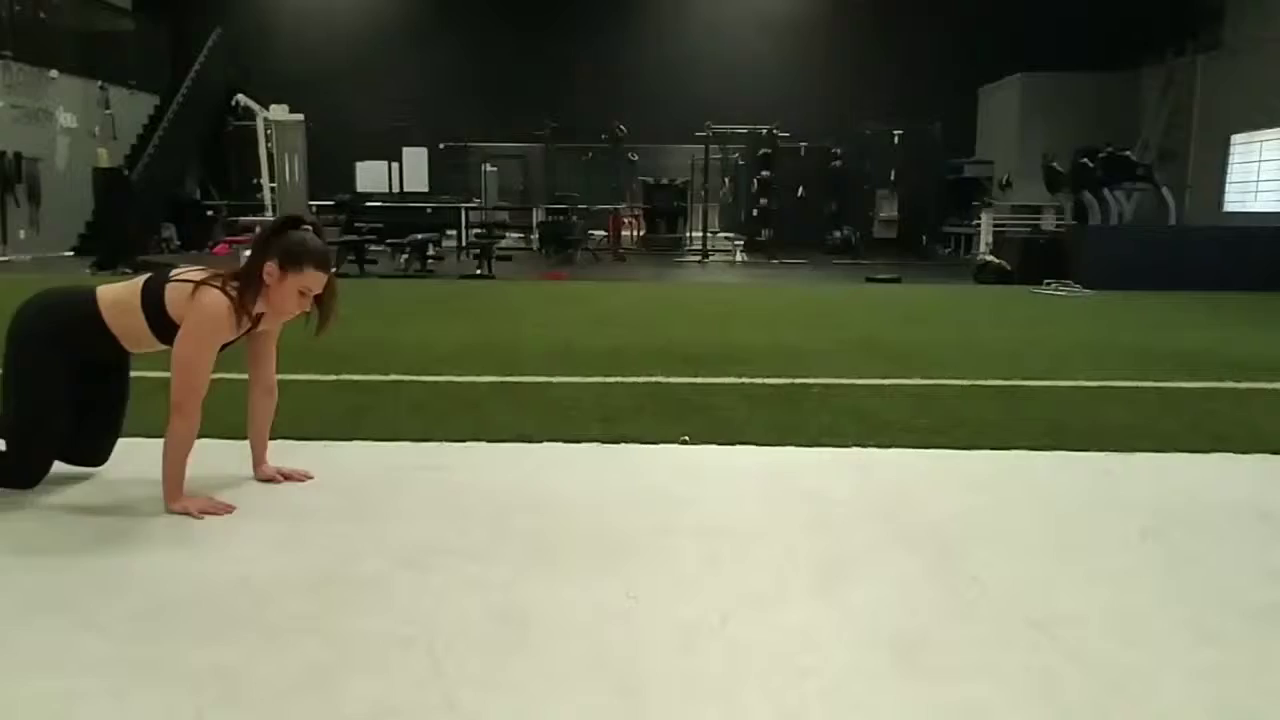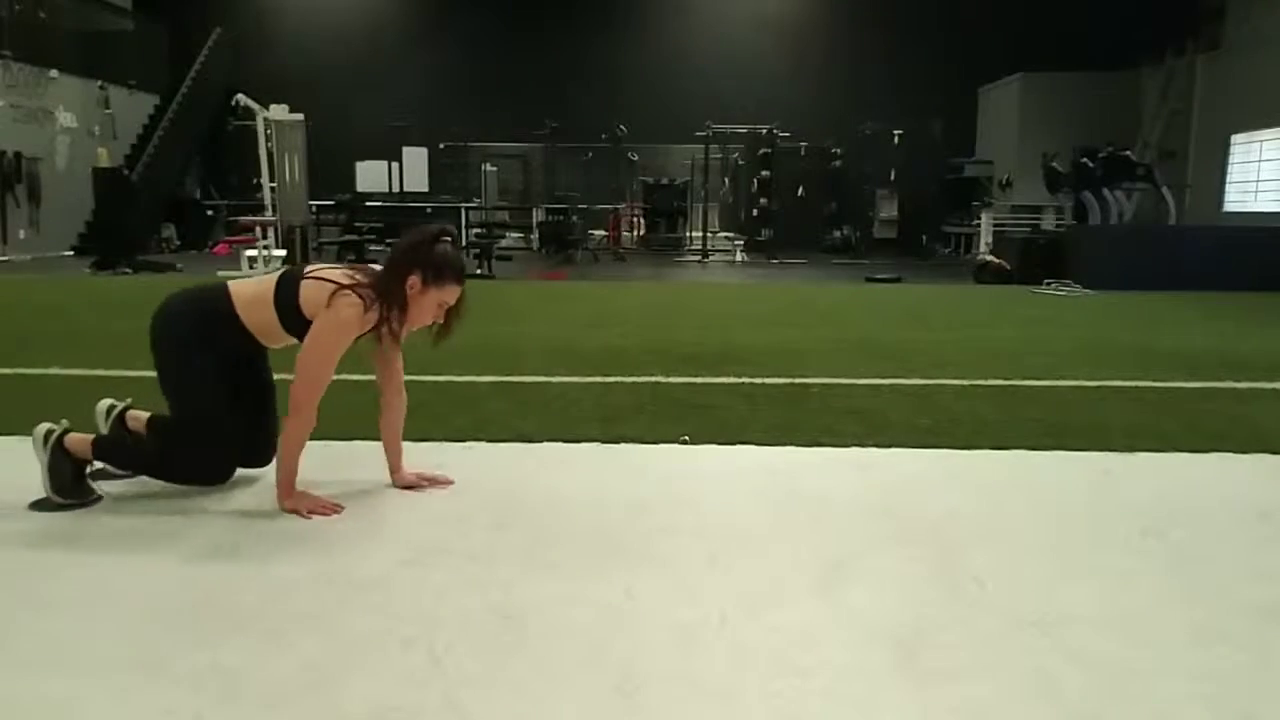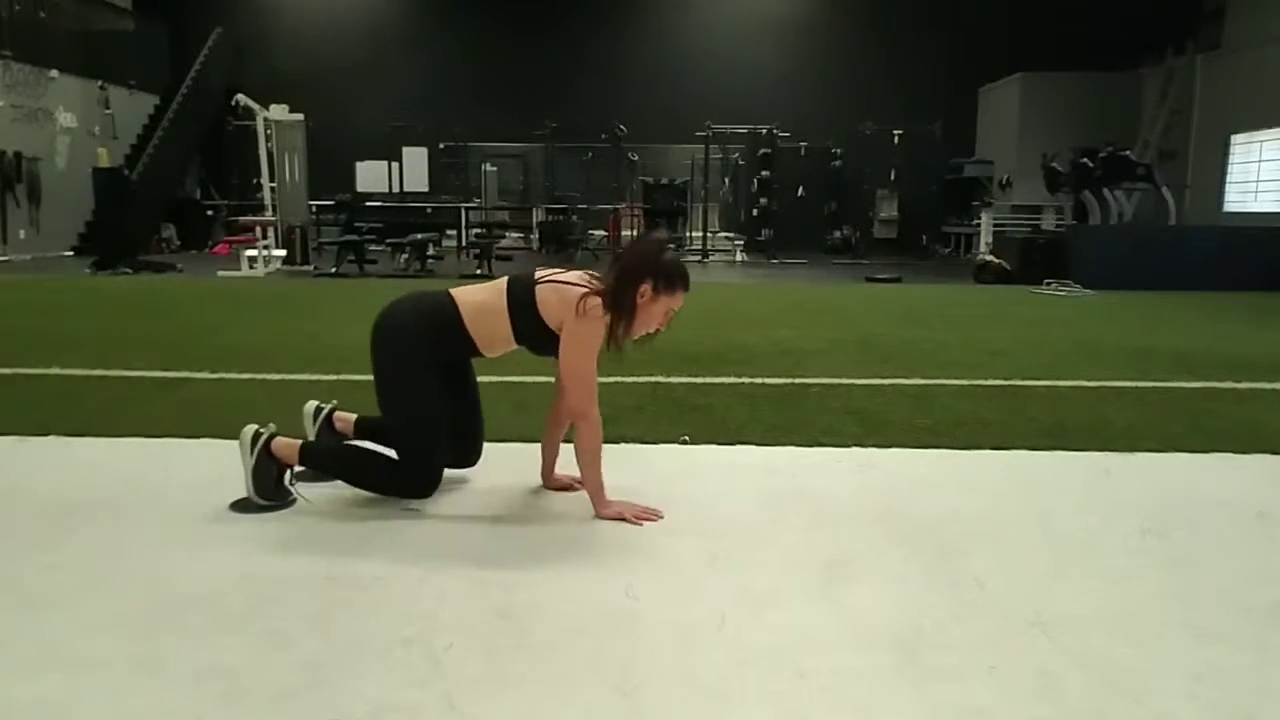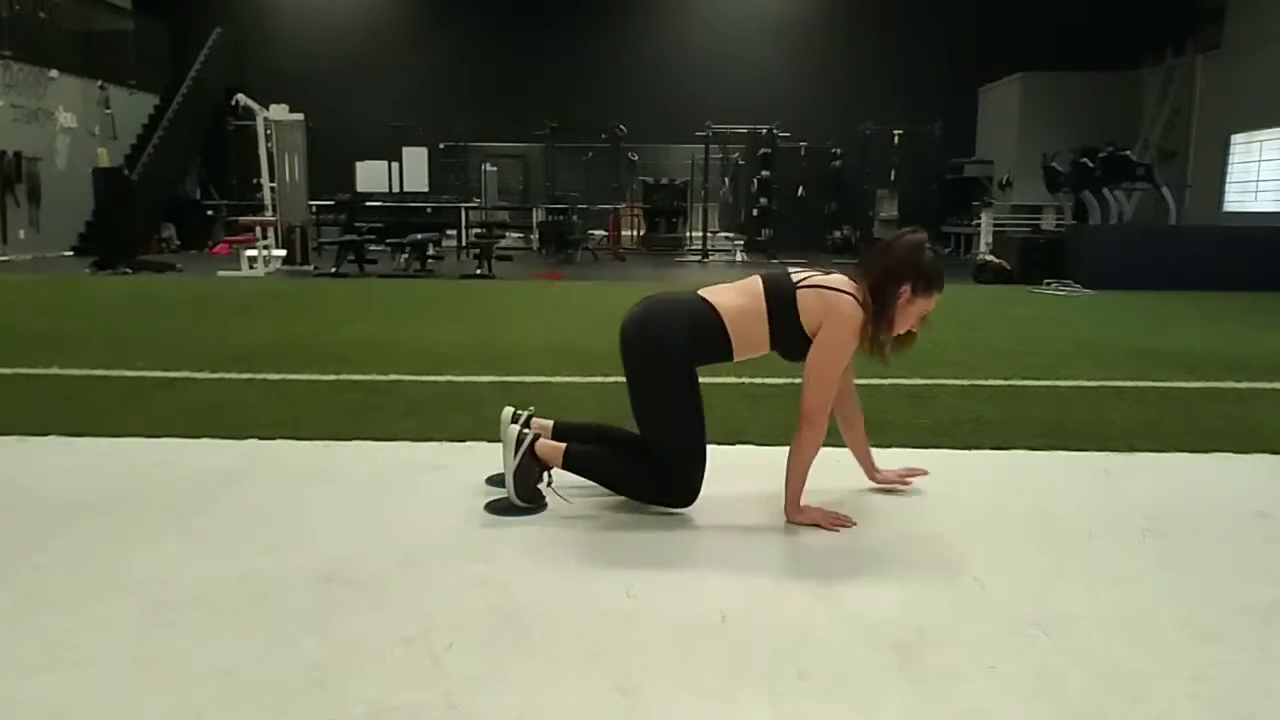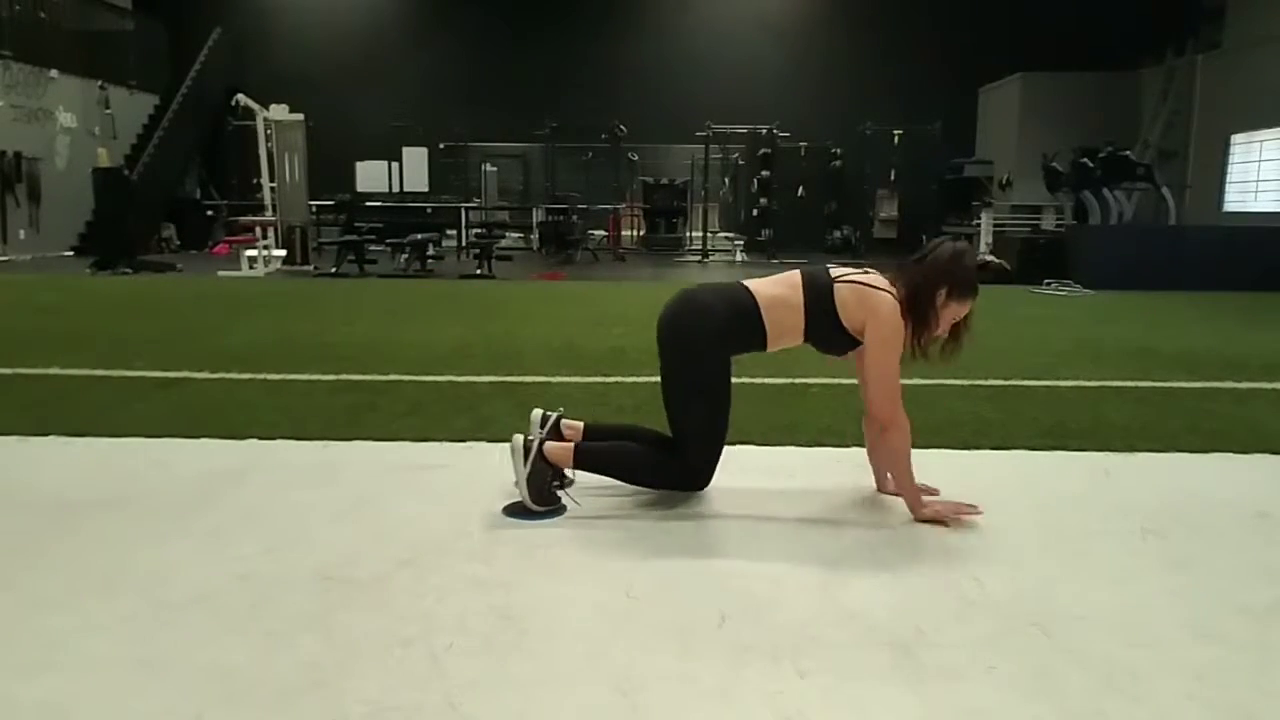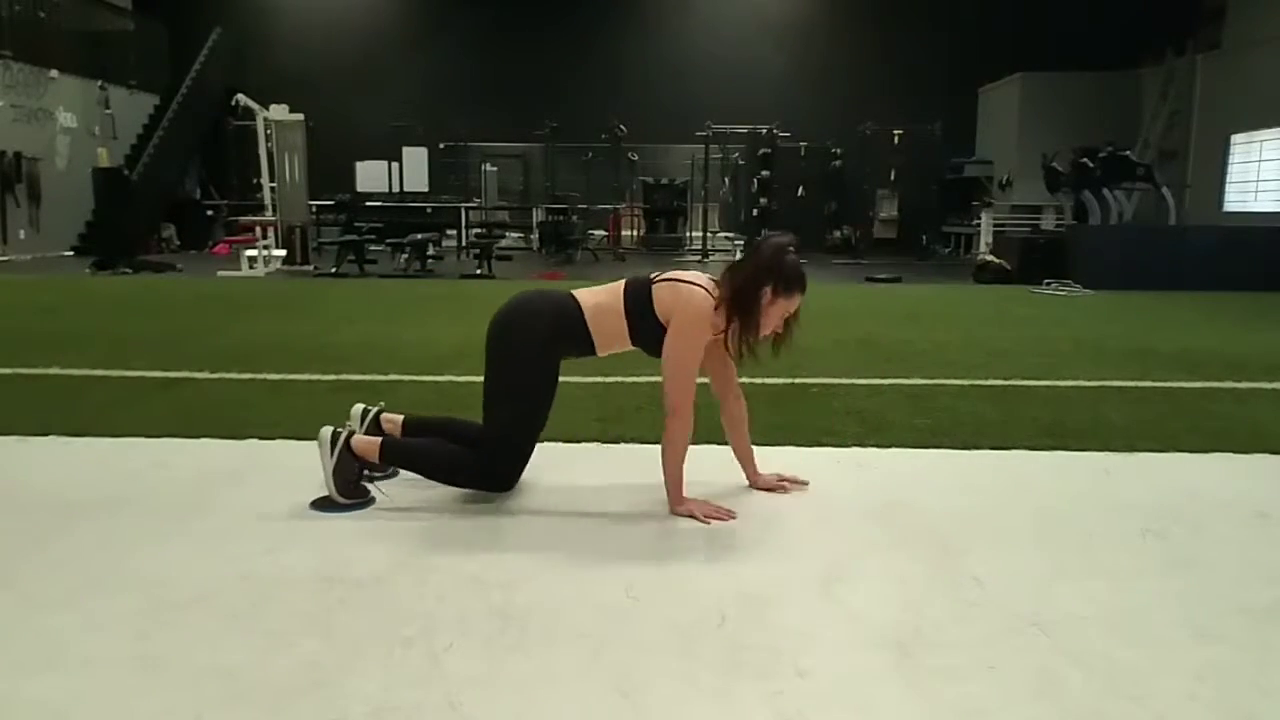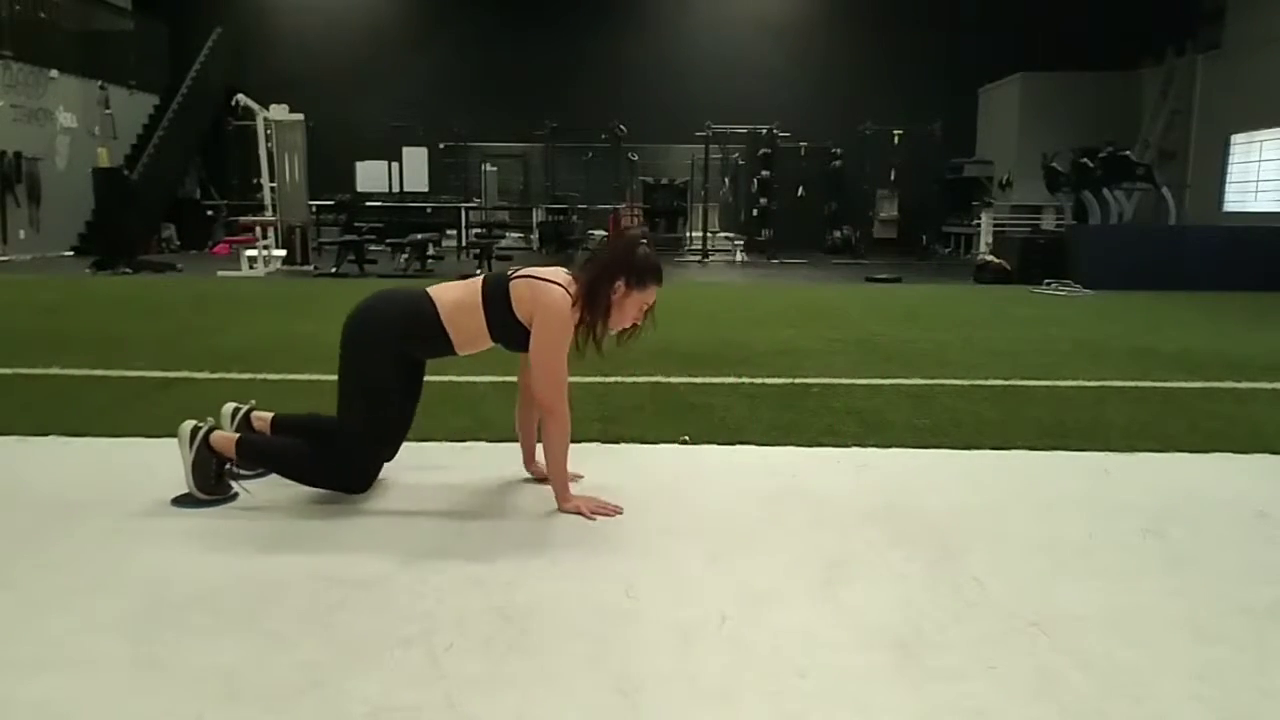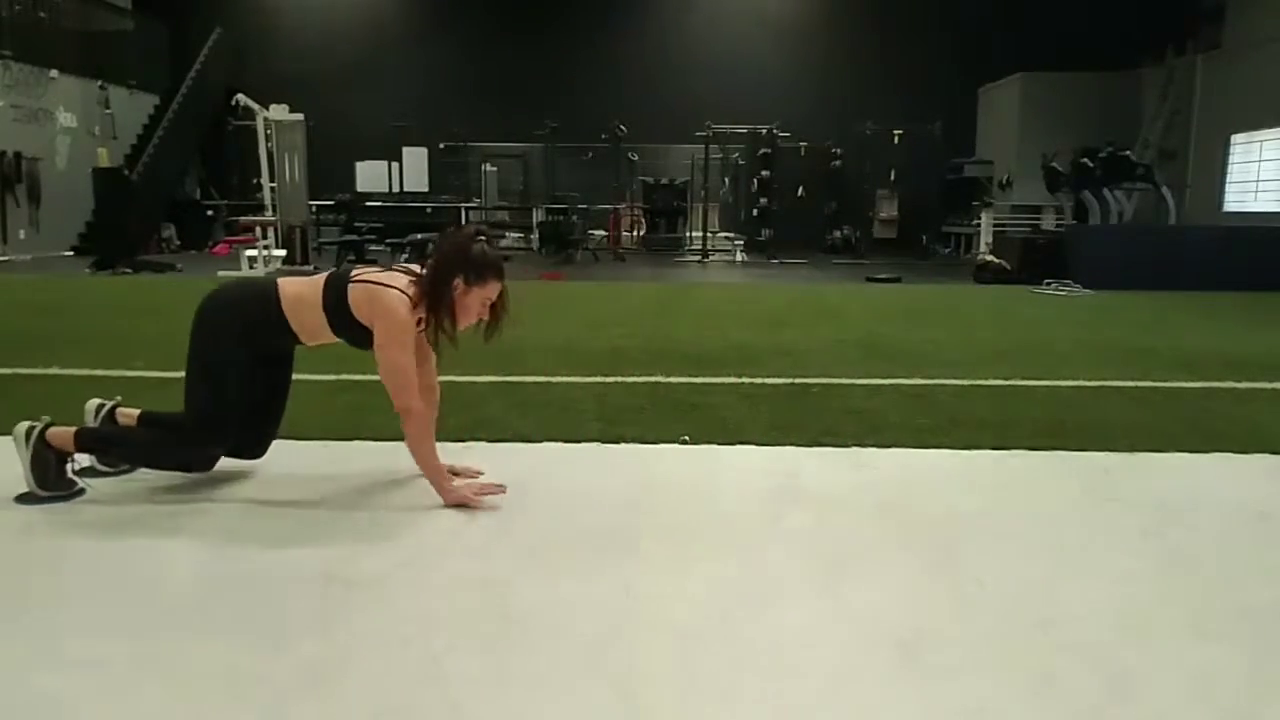
dt=0.7s
person 1, frame 1
left shoulder: (264, 300)
right shoulder: (214, 305)
left elbow: (264, 386)
right elbow: (185, 407)
left wrist: (260, 463)
right wrist: (174, 495)
left hip: (102, 342)
right hip: (49, 328)
left knee: (91, 451)
right knee: (29, 469)
person 1, frame 2
left shoulder: (387, 300)
right shoulder: (349, 307)
left elbow: (392, 392)
right elbow: (302, 407)
left wrist: (398, 471)
right wrist: (288, 492)
left hip: (230, 334)
right hip: (186, 327)
left knee: (255, 450)
right knee: (213, 463)
left ankle: (125, 419)
right ankle: (66, 444)
person 1, frame 3
left shoulder: (593, 298)
right shoulder: (589, 310)
left elbow: (567, 397)
right elbow: (584, 413)
left wrist: (550, 472)
right wrist: (600, 500)
left hip: (435, 333)
right hip: (408, 333)
left knee: (464, 451)
right knee: (419, 476)
left ankle: (335, 421)
right ankle: (275, 446)
person 1, frame 4
left shoulder: (839, 294)
right shoulder: (846, 313)
left elbow: (842, 394)
right elbow: (813, 419)
left wrist: (873, 471)
right wrist: (793, 506)
left hip: (661, 325)
right hip: (663, 339)
left knee: (666, 446)
right knee: (678, 488)
left ankle: (534, 429)
right ankle: (539, 451)
person 1, frame 5
left shoulder: (877, 299)
right shoulder: (884, 310)
left elbow: (883, 401)
right elbow: (887, 417)
left wrist: (889, 482)
right wrist: (917, 503)
left hip: (699, 318)
right hip: (699, 326)
left knee: (690, 450)
right knee: (691, 471)
left ankle: (559, 429)
right ankle: (546, 452)
person 1, frame 6
left shoulder: (716, 301)
right shoulder: (697, 307)
left elbow: (728, 394)
right elbow: (678, 412)
left wrist: (753, 474)
right wrist: (677, 498)
left hip: (540, 328)
right hip: (528, 332)
left knee: (505, 445)
right knee: (497, 472)
left ankle: (382, 423)
right ankle: (355, 446)
person 1, frame 7
left shoulder: (568, 292)
right shoulder: (554, 303)
left elbow: (531, 385)
right elbow: (550, 406)
left wrist: (531, 460)
right wrist: (567, 495)
left hip: (403, 333)
right hip: (380, 331)
left knee: (376, 442)
right knee: (353, 472)
left ankle: (254, 421)
right ankle: (210, 440)
person 1, frame 8
left shoulder: (422, 287)
right shoulder: (395, 304)
left elbow: (425, 380)
right elbow: (411, 408)
left wrist: (431, 462)
right wrist: (445, 488)
left hip: (266, 328)
right hip: (232, 321)
left knee: (248, 442)
right knee: (199, 449)
left ankle: (118, 418)
right ankle: (48, 439)
